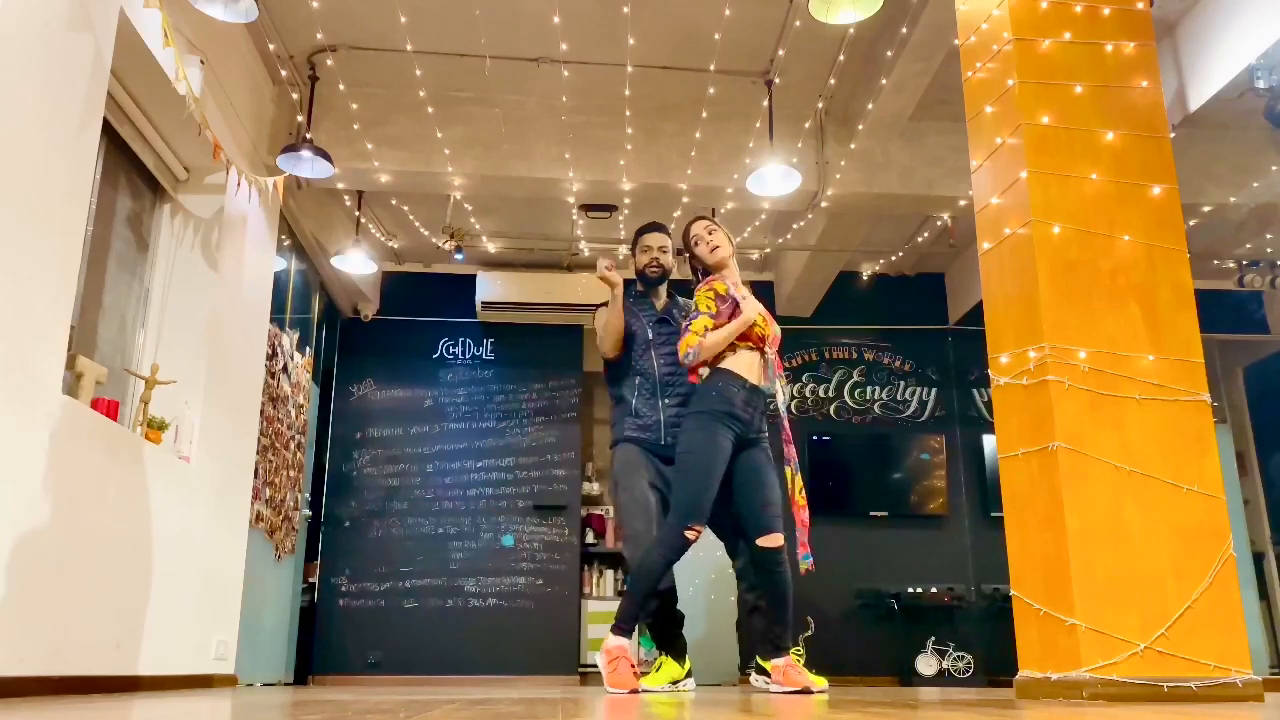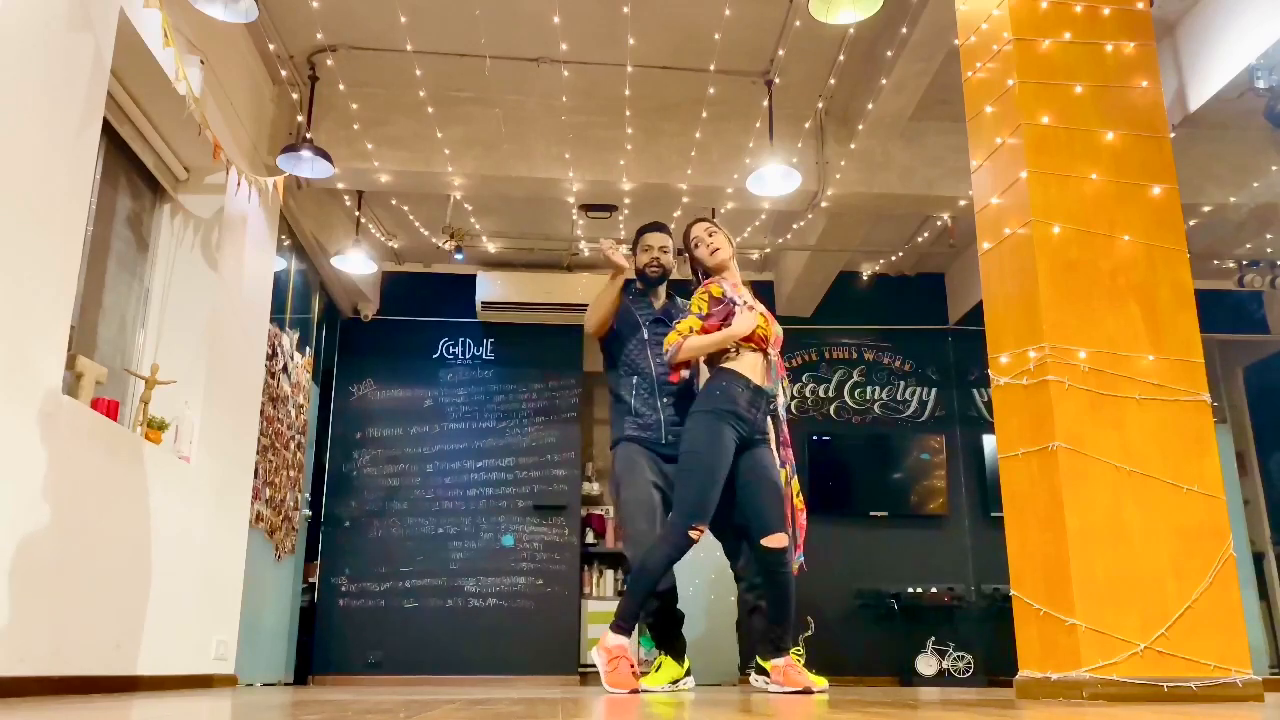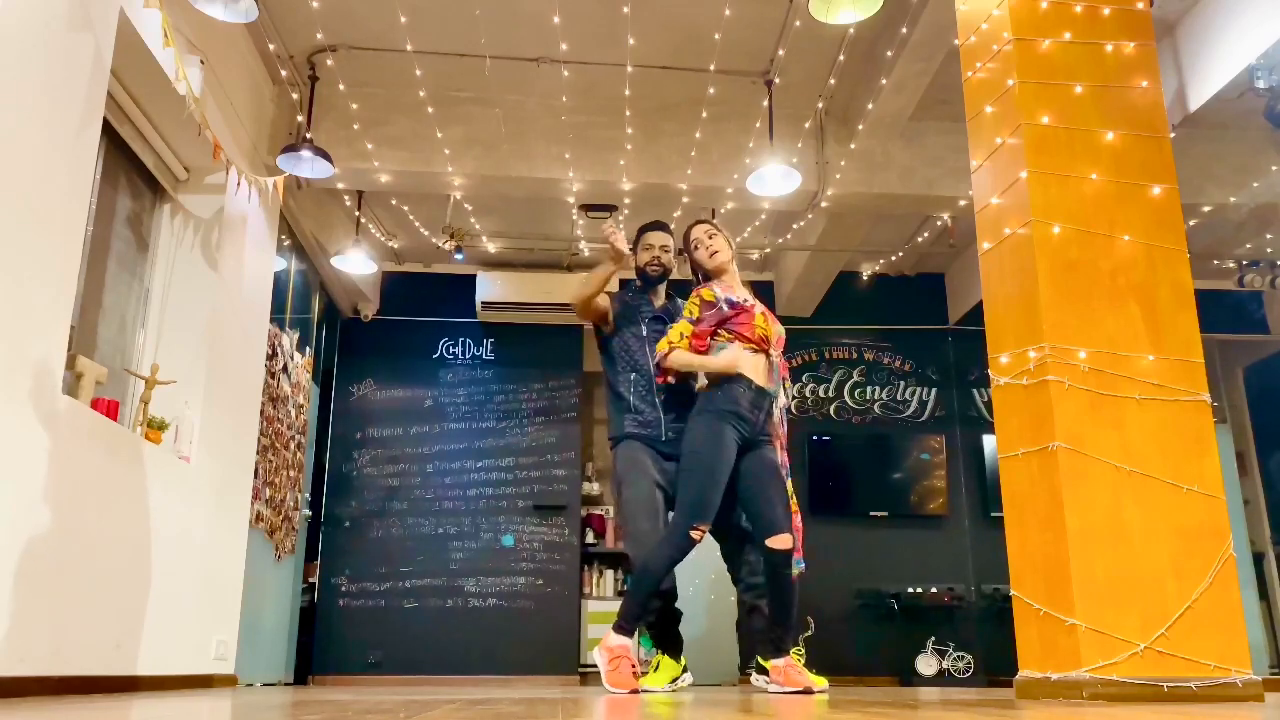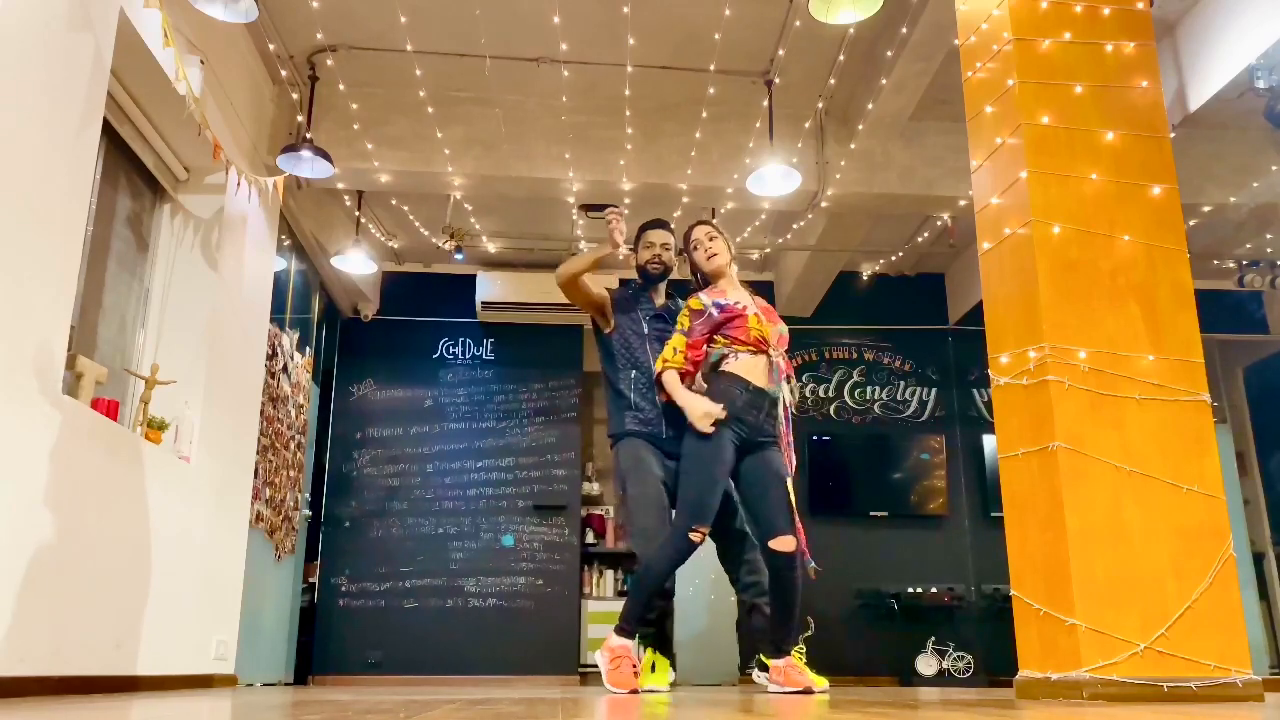
dt=0.1s
person 1, frame 1
left shoulder: (747, 298)
right shoulder: (717, 289)
right elbow: (693, 352)
left wrist: (775, 439)
right wrist: (742, 321)
left hip: (752, 425)
right hip: (717, 411)
left knee: (772, 541)
right knee: (683, 529)
left ankle: (781, 662)
right ankle: (618, 641)
person 1, frame 2
left shoulder: (749, 301)
right shoulder: (715, 291)
right elbow: (676, 350)
left wrist: (773, 441)
right wrist: (736, 330)
left hip: (755, 425)
right hip: (720, 410)
left knee: (775, 540)
right knee: (687, 528)
left ankle: (781, 662)
right ankle: (616, 640)
person 1, frame 3
left shoulder: (754, 306)
right shoulder: (711, 296)
right elbow: (668, 355)
left wrist: (776, 439)
right wrist: (715, 361)
left hip: (758, 428)
right hip: (720, 414)
left knee: (782, 542)
right knee: (689, 529)
left ankle: (781, 663)
right ankle: (619, 641)
person 1, frame 4
left shoulder: (762, 307)
right shoulder: (705, 302)
right elbow: (667, 366)
left wrist: (785, 441)
right wrist: (688, 400)
left hip: (763, 430)
right hip: (721, 418)
left knee: (785, 543)
right knee: (690, 532)
left ankle: (782, 662)
right ankle: (621, 642)
person 2, frame 1
left shoulder: (693, 313)
right shoulder: (619, 312)
right elbow: (609, 348)
right wrist: (613, 290)
right hip: (638, 446)
left knee: (746, 539)
right knee: (645, 551)
right ankle: (672, 658)
person 2, frame 2
left shoulder: (690, 314)
right shoulder: (616, 308)
right elbow: (593, 326)
right wrist: (615, 274)
right hip: (638, 445)
left knee: (744, 540)
right knee: (646, 551)
right ankle: (672, 657)
person 2, frame 3
left shoulder: (689, 316)
right shoulder: (611, 308)
right elbow: (581, 300)
right wrist: (615, 261)
right hip: (637, 443)
left knee: (740, 540)
right knee: (649, 548)
right ankle: (668, 656)
person 2, frame 4
right shoulder: (609, 304)
right elbow: (564, 277)
right wrist: (610, 246)
right hip: (638, 440)
left knee: (738, 539)
right knee: (652, 547)
right ankle: (658, 654)
